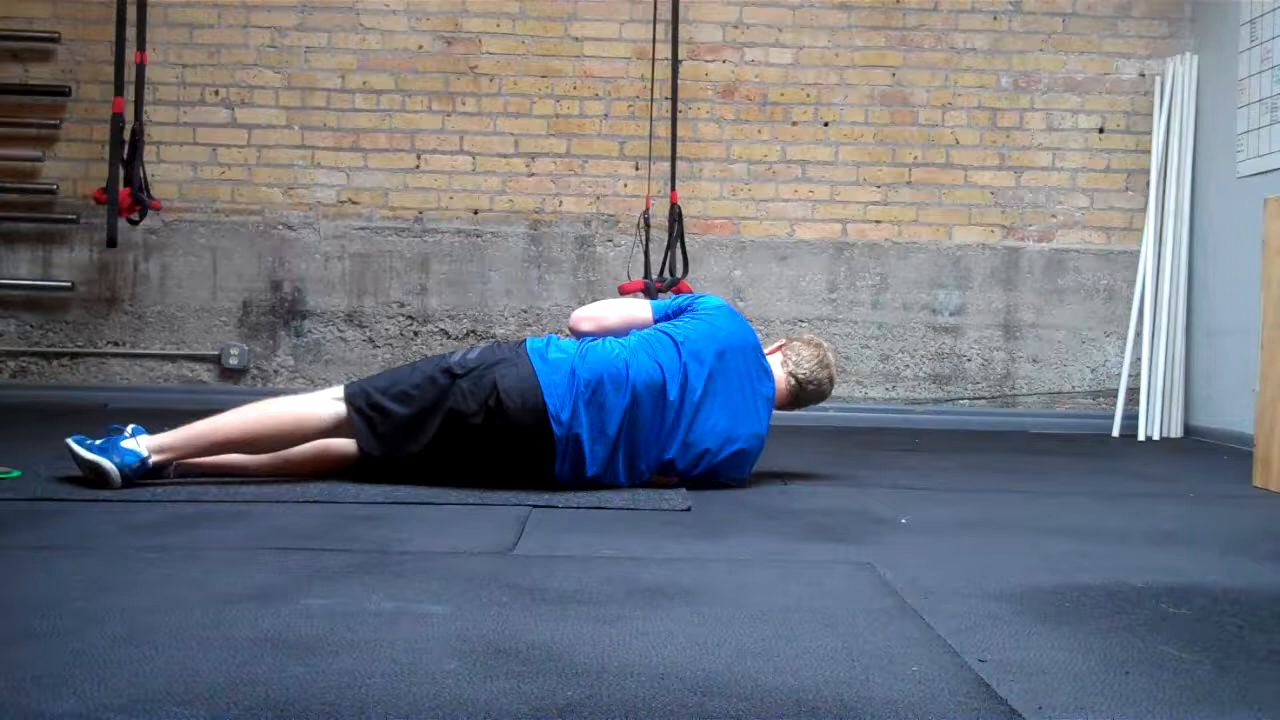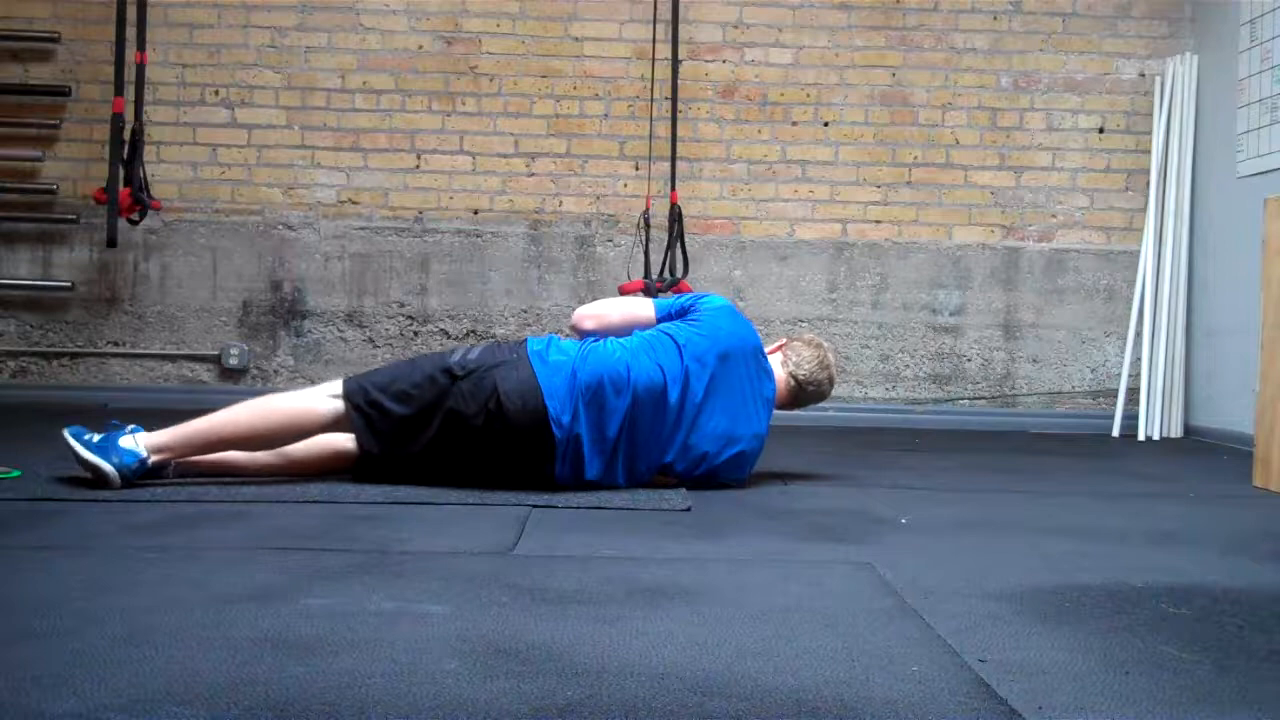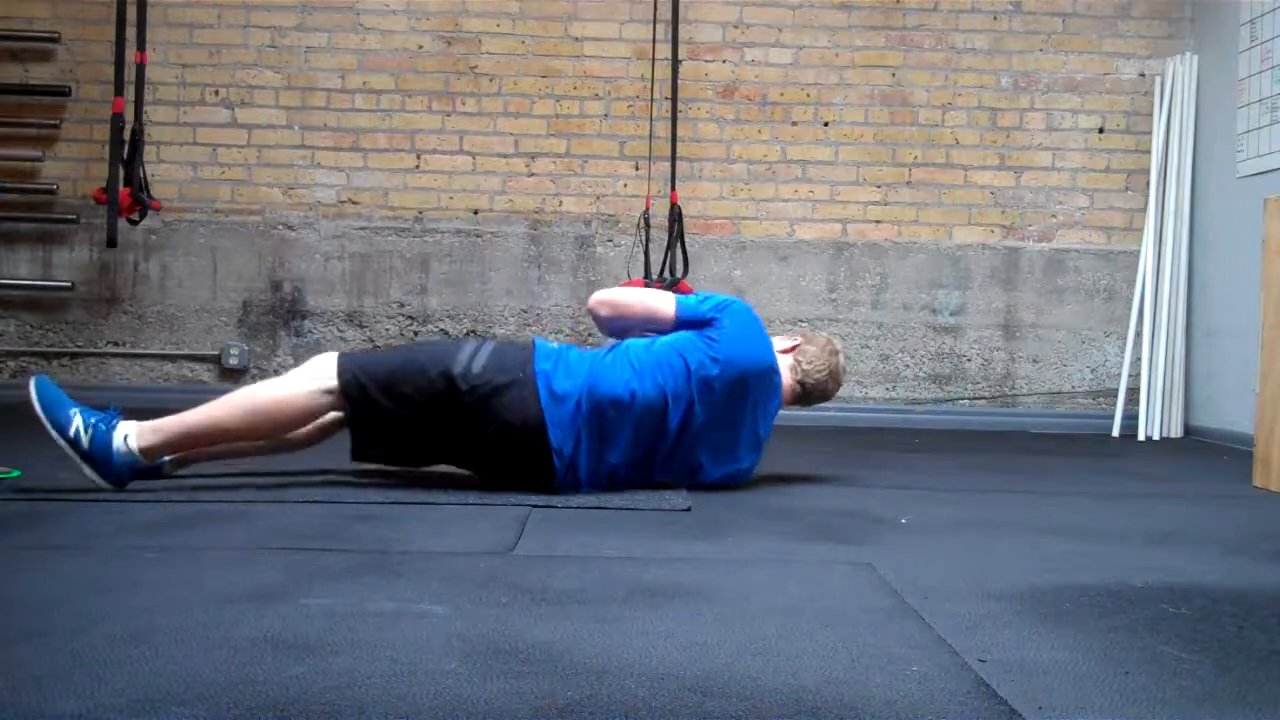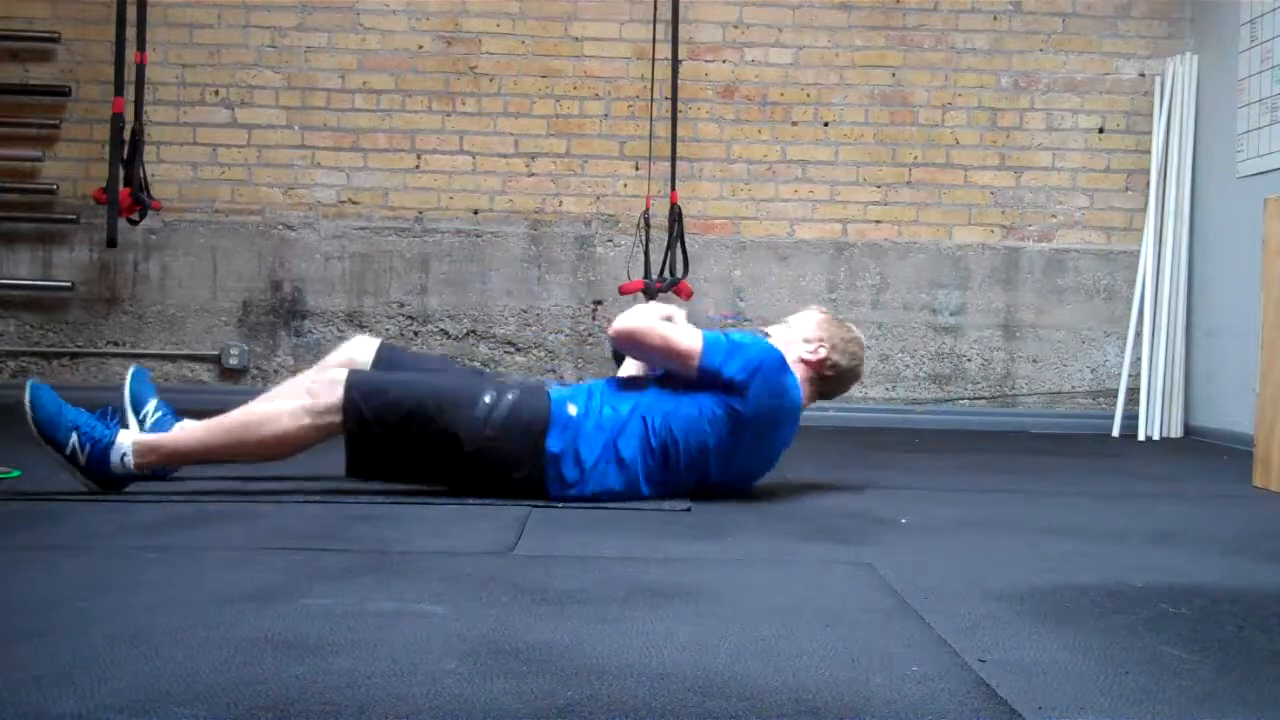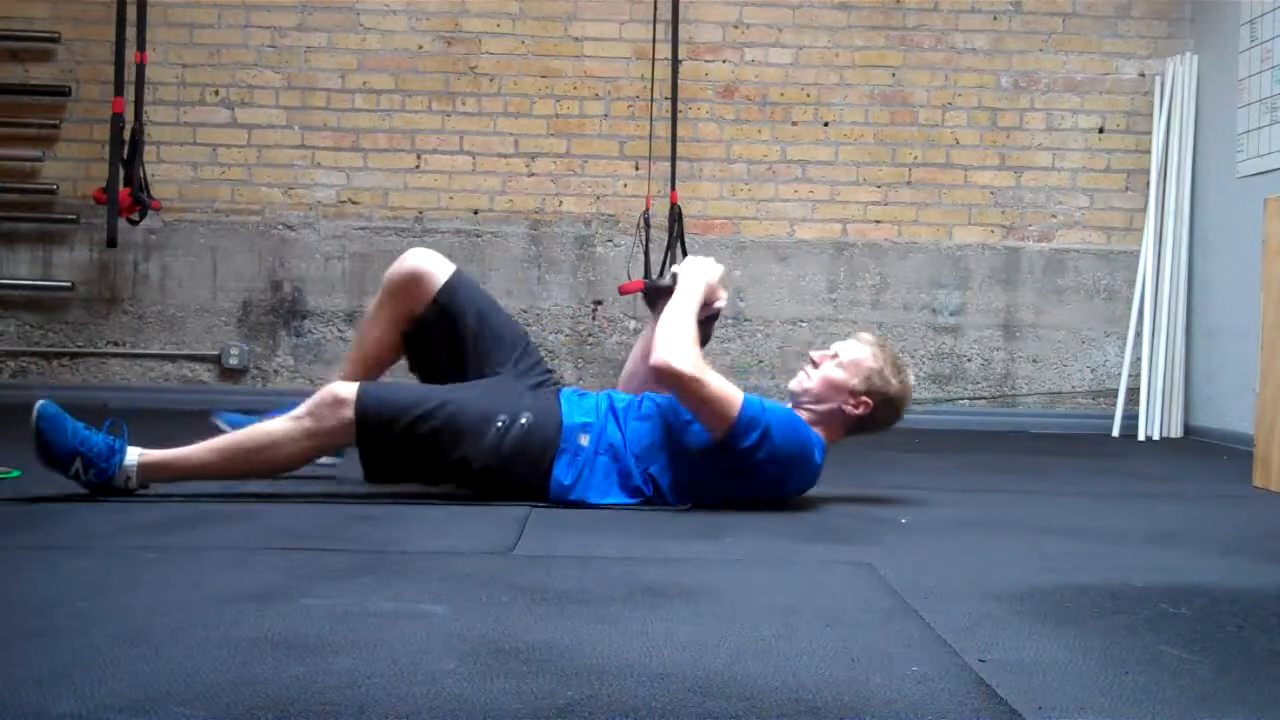
dt=0.4s
person 1, frame 1
left shoulder: (722, 319)
right shoulder: (743, 449)
left elbow: (584, 319)
right elbow: (653, 464)
left hip: (527, 382)
right hip: (549, 460)
left knee: (334, 409)
right knee: (348, 448)
left ankle: (142, 449)
right ankle: (164, 459)
person 1, frame 2
left shoulder: (725, 321)
right shoulder: (741, 451)
left elbow: (588, 320)
right elbow: (655, 460)
left hip: (527, 382)
right hip: (548, 459)
left knee: (334, 404)
right knee: (345, 445)
left ankle: (140, 447)
right ankle: (159, 458)
person 1, frame 3
left shoulder: (739, 325)
right shoulder: (740, 448)
left elbow: (606, 303)
right elbow: (655, 457)
left hip: (534, 392)
right hip: (554, 460)
left knee: (330, 376)
right knee: (344, 403)
left ankle: (129, 440)
right ankle: (158, 451)
person 1, frame 4
left shoulder: (765, 374)
right shoulder: (756, 412)
left elbow: (630, 331)
left wrist: (654, 314)
right wrist: (647, 355)
left hip: (547, 444)
right hip: (552, 420)
left knee: (330, 394)
right knee: (355, 357)
left ankle: (125, 453)
right ankle: (181, 432)
person 1, frame 5
left shoulder: (788, 453)
right shoulder: (767, 429)
left elbow: (676, 368)
left wrist: (691, 287)
right wrist: (675, 306)
left hip: (548, 452)
right hip: (552, 404)
left knee: (333, 409)
right knee: (418, 272)
left ankle: (125, 467)
right ankle: (340, 425)
